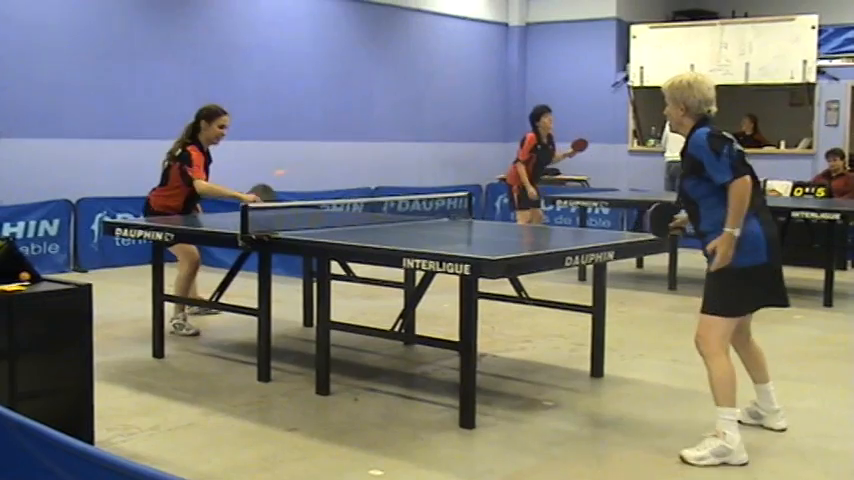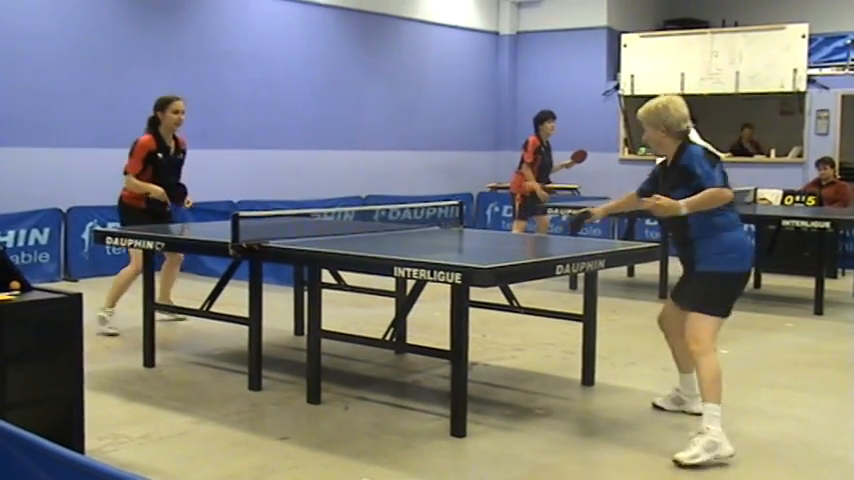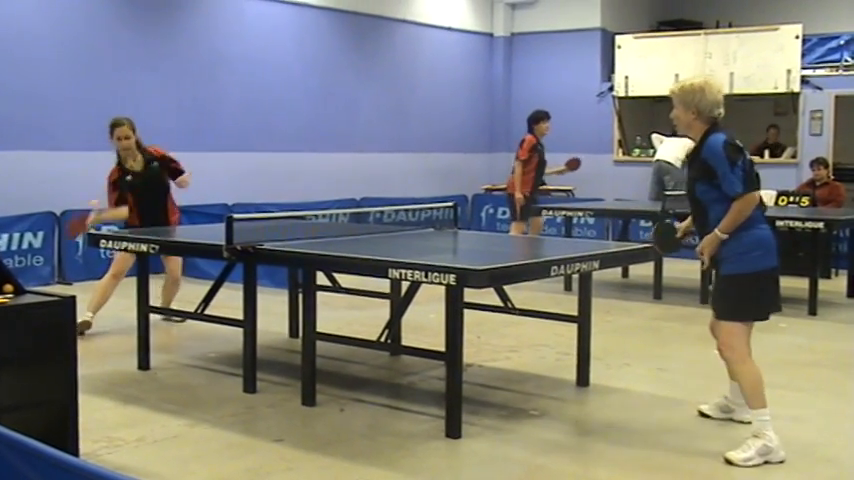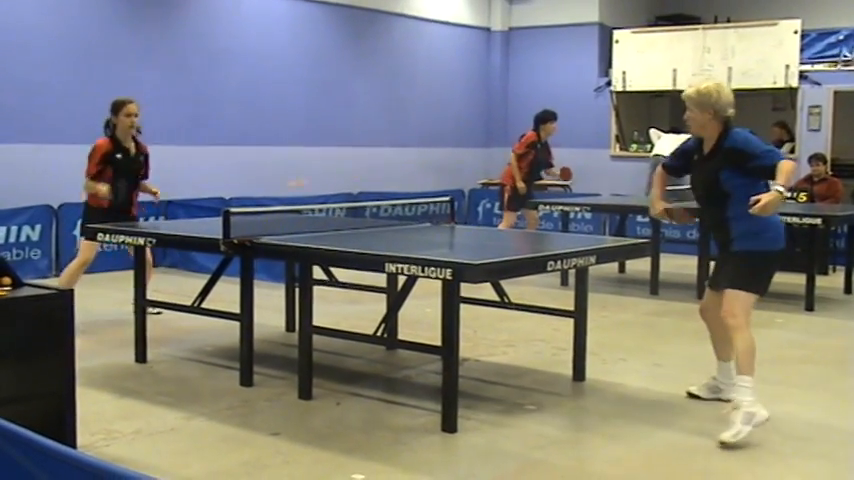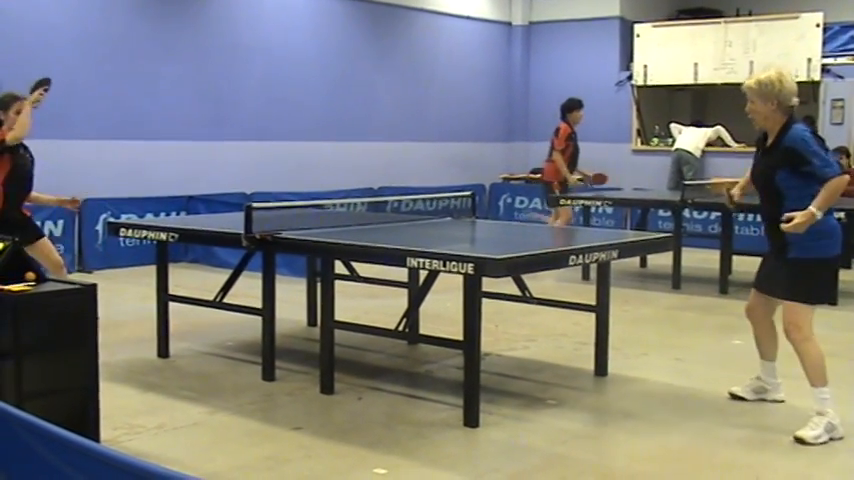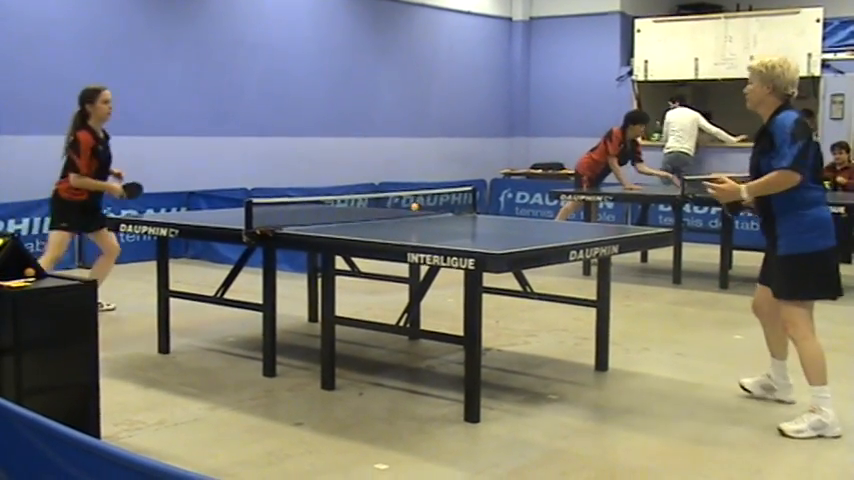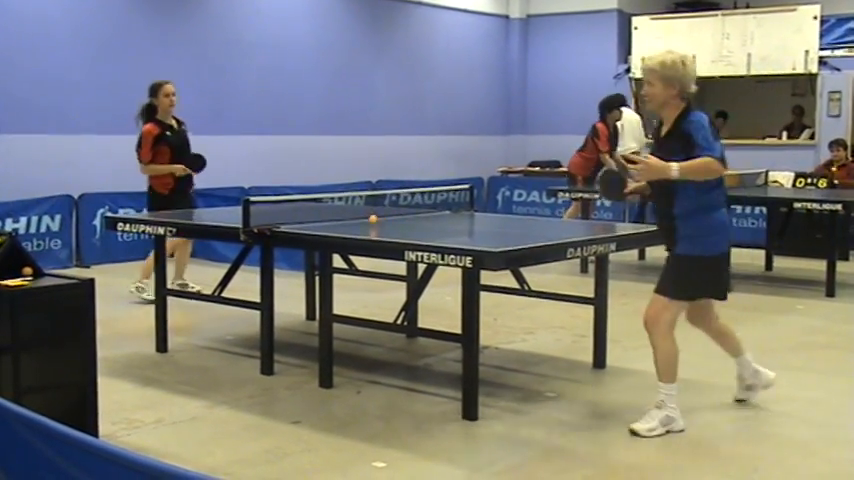
dt=0.7s
person 1, frame 1
left shoulder: (704, 140)
right shoulder: (703, 141)
left elbow: (742, 182)
left wrist: (729, 234)
right wrist: (687, 218)
left hip: (740, 253)
right hip: (750, 250)
left knee: (710, 342)
right knee: (737, 333)
left ankle: (727, 439)
right ankle: (769, 408)
person 1, frame 2
left shoulder: (693, 156)
right shoulder: (666, 168)
left elbow: (724, 190)
right elbow: (640, 197)
left wrist: (681, 207)
right wrist: (601, 210)
left hip: (724, 259)
right hip: (702, 261)
left knee: (697, 343)
right knee: (670, 321)
left ankle: (713, 435)
right ankle: (689, 393)
person 1, frame 3
left shoulder: (719, 147)
right shoulder: (703, 149)
left elbow: (748, 197)
left wrist: (716, 236)
right wrist: (690, 224)
left hip: (745, 257)
right hip: (735, 257)
left knee: (732, 347)
right knee: (720, 330)
left ankle: (767, 438)
right ankle: (737, 403)
person 1, frame 4
left shoulder: (738, 141)
right shoulder: (694, 147)
left elbow: (785, 163)
right elbow: (665, 169)
left wrist: (776, 192)
right wrist: (657, 199)
left hip: (757, 240)
right hip: (732, 242)
left knee: (733, 317)
right knee: (710, 310)
left ankle: (747, 405)
right ankle: (724, 382)
person 1, frame 5
left shoulder: (799, 138)
right shoulder: (766, 140)
left elbow: (839, 178)
left wrist: (812, 214)
right wrist: (739, 189)
left hip: (811, 245)
right hip: (783, 245)
left knee: (796, 327)
right knee: (756, 310)
left ankle: (827, 416)
right ankle: (768, 383)
person 1, frame 6
left shoulder: (788, 123)
right shoulder: (777, 125)
left elbow: (789, 176)
left wrist: (740, 192)
right wrist: (752, 194)
left hip: (803, 236)
right hip: (790, 236)
left knee: (797, 324)
right knee: (764, 304)
left ankle: (824, 413)
right ankle: (778, 379)
person 1, frame 7
left shoulder: (695, 123)
right shoulder: (664, 128)
left elbow: (713, 165)
left wrist: (667, 170)
right wrist: (644, 184)
left hip: (698, 240)
right hip: (687, 239)
left knee: (657, 319)
right knee: (702, 317)
left ankle: (667, 410)
right ankle: (753, 374)
person 2, frame 1
left shoulder: (202, 150)
right shoulder: (191, 154)
right elbow: (201, 187)
left wrist: (192, 204)
right wrist: (239, 195)
left hip: (176, 211)
right hip: (161, 212)
left knee: (190, 256)
right knee: (191, 259)
right ankle: (178, 318)
person 2, frame 2
left shoulder: (180, 145)
right shoulder: (144, 144)
right elbow: (129, 180)
left wrist: (182, 196)
right wrist: (153, 188)
left hip: (160, 211)
right hip: (135, 209)
left knee: (175, 258)
right knee: (137, 265)
left ankle: (164, 305)
right ankle: (105, 313)
person 2, frame 3
left shoulder: (157, 157)
right shoulder: (116, 175)
left elbow: (182, 176)
right elbow: (120, 210)
left wrist: (183, 180)
right wrist: (98, 216)
left hip: (167, 225)
right hip: (137, 227)
left knee: (174, 276)
right knee: (116, 271)
left ankle: (165, 310)
right ankle: (87, 316)
person 2, frame 4
left shoulder: (142, 149)
right shoulder: (103, 147)
right elbow: (89, 182)
left wrist: (151, 190)
right wrist: (100, 188)
left hip: (126, 213)
right hip: (97, 212)
left knee: (146, 262)
right knee: (84, 260)
person 2, frame 5
left shoulder: (25, 152)
right elbow: (19, 135)
left wrist: (59, 202)
right wrist: (29, 102)
left hip: (17, 218)
left knee: (57, 265)
person 2, frame 6
left shoulder: (102, 135)
right shoulder: (83, 138)
right elbow: (75, 179)
left wrist: (111, 173)
right wrist: (109, 187)
left hip: (90, 204)
right hip: (69, 203)
left knee: (112, 250)
right knee: (54, 255)
person 2, frame 7
left shoulder: (179, 125)
right shoulder: (150, 131)
right elbow: (145, 168)
right wrist: (173, 168)
left hip: (183, 189)
right hip: (164, 192)
left knee: (187, 235)
right knee: (173, 239)
left ankle: (179, 279)
right ankle: (141, 283)
